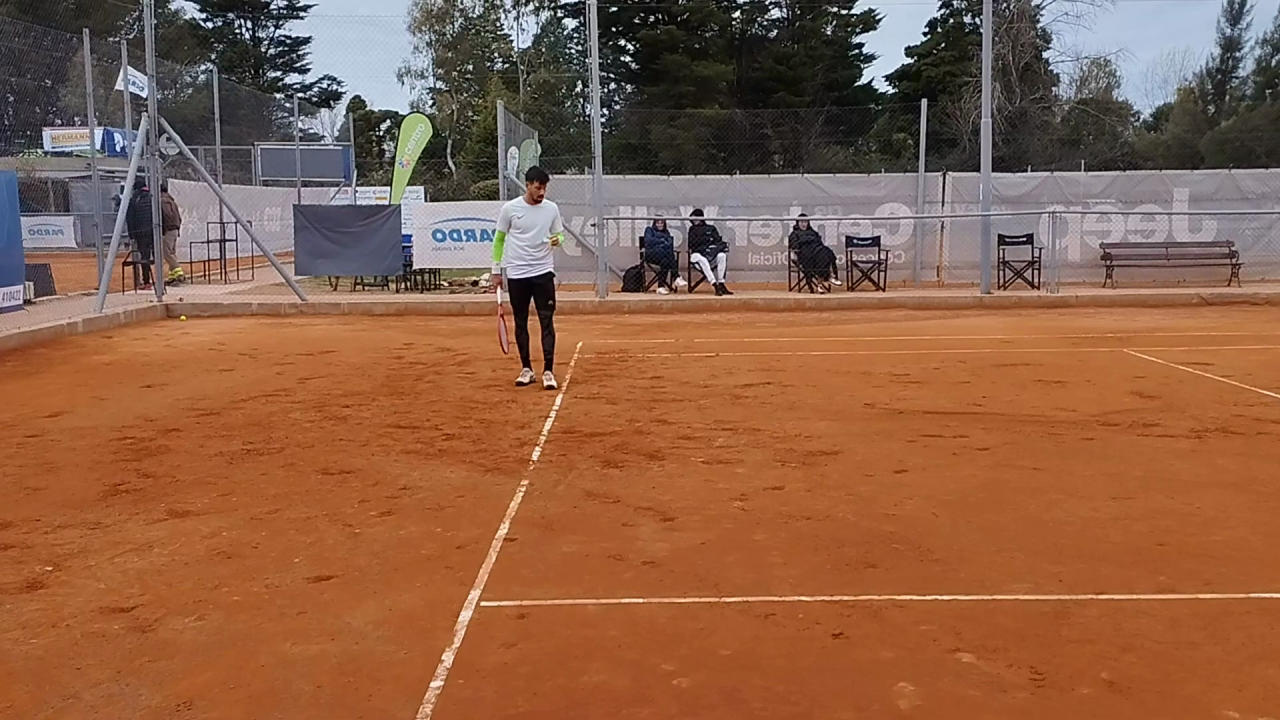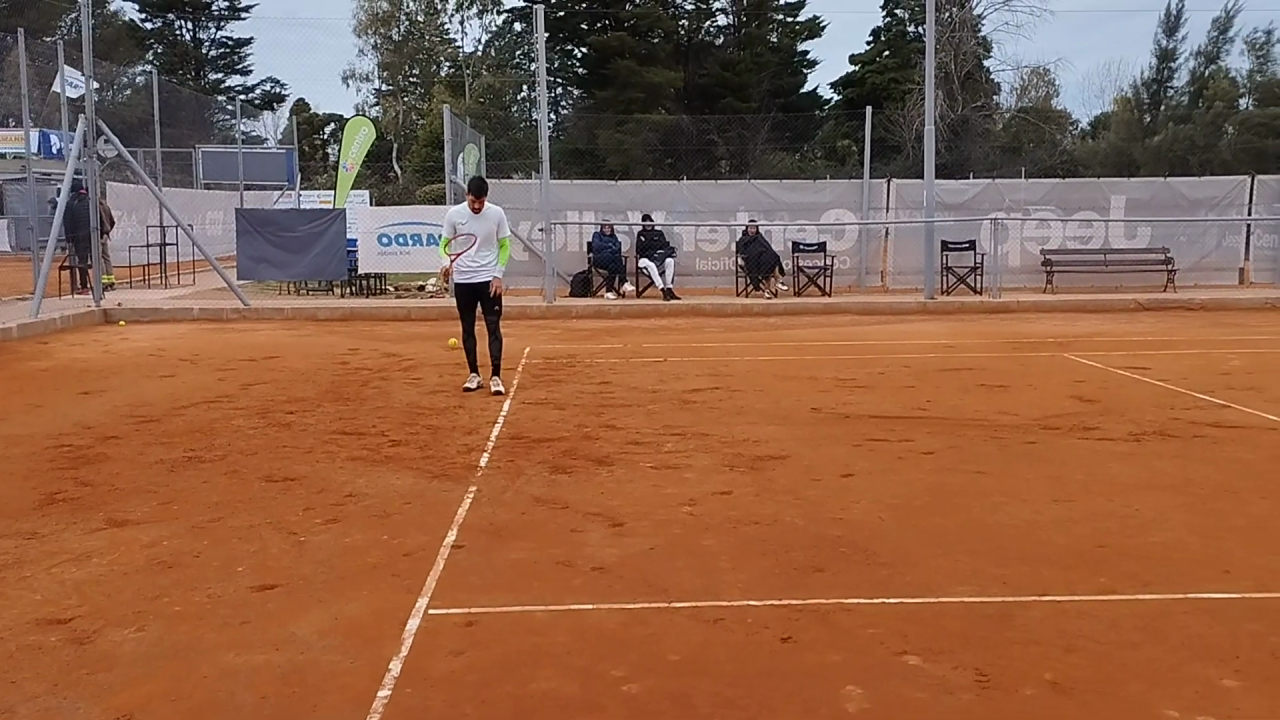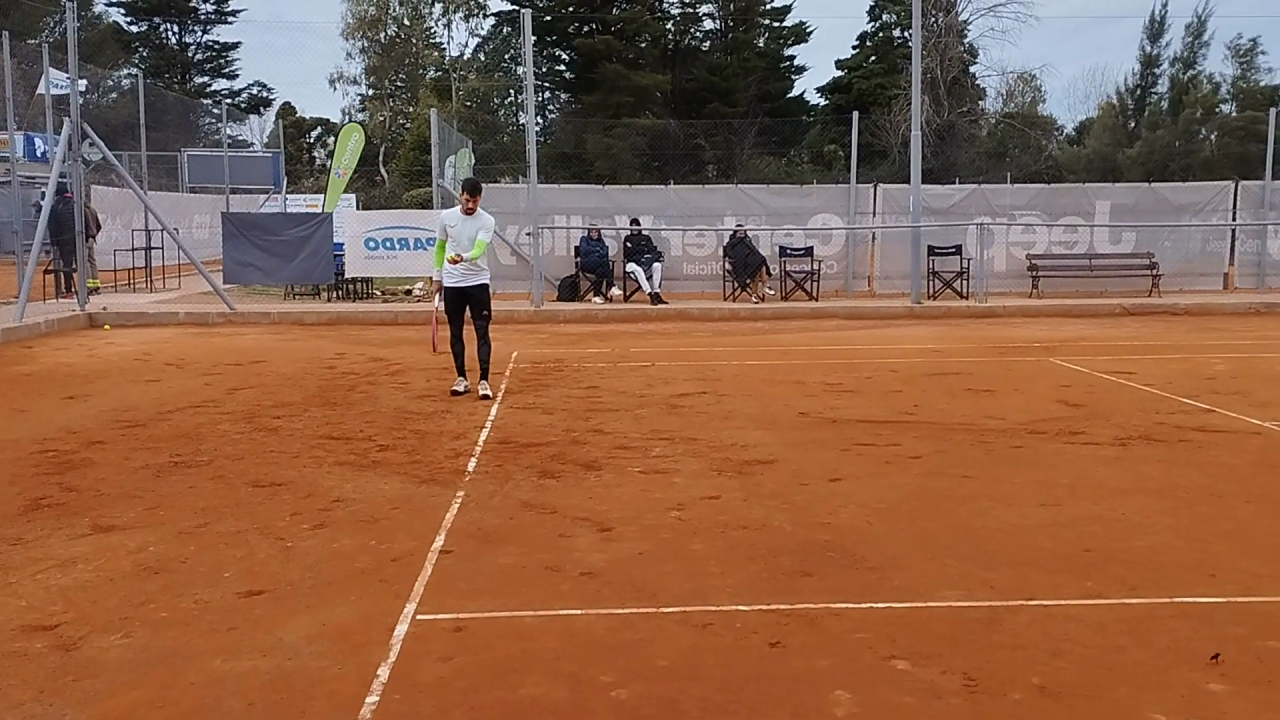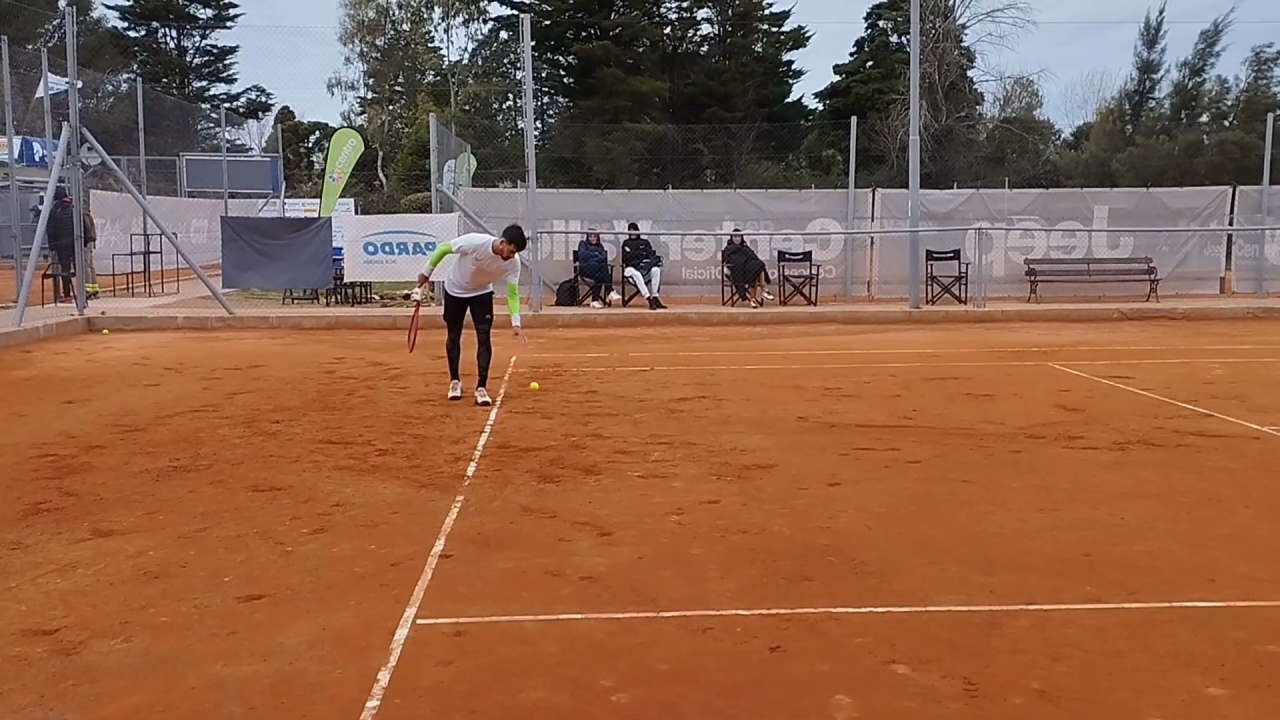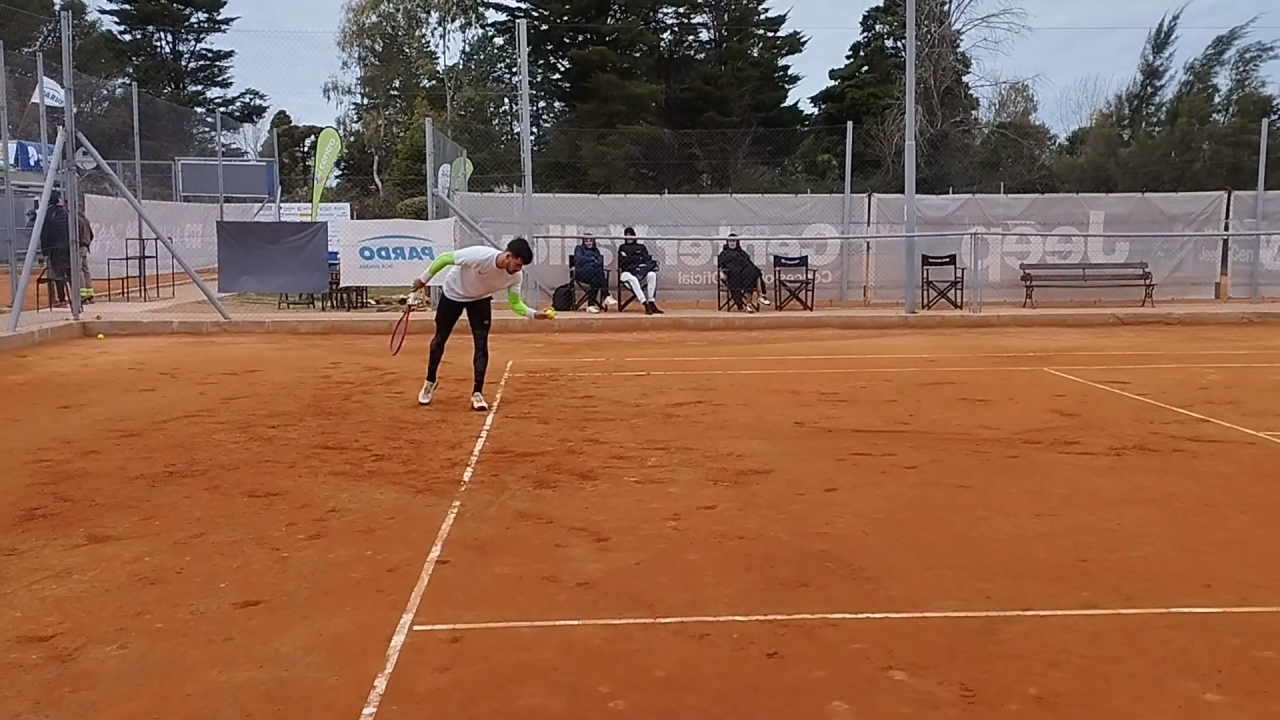
dt=1s
person 1, frame 1
left shoulder: (551, 208)
right shoulder: (510, 208)
left elbow: (559, 235)
right elbow: (499, 239)
left wrist: (557, 240)
right wrist: (496, 270)
left hip: (543, 273)
right hip: (516, 274)
left knee: (546, 321)
right knee: (520, 322)
left ankle: (548, 371)
right ankle: (526, 369)
person 1, frame 2
left shoulder: (497, 213)
right shoulder: (454, 214)
left elbow: (504, 246)
right elbow: (445, 244)
left wrist: (498, 275)
right wrist: (447, 262)
left hip: (489, 280)
right hip: (463, 280)
left knee: (493, 327)
right knee: (467, 328)
left ankle: (495, 376)
right ankle: (474, 374)
person 1, frame 3
left shoulder: (487, 221)
right shoulder: (446, 217)
left elbow: (479, 250)
right elbow: (440, 247)
left wrist: (463, 257)
right wrist: (437, 277)
left hip: (478, 283)
right hip: (452, 284)
left knee: (482, 332)
right knee: (455, 332)
left ankle: (484, 381)
right ankle: (461, 378)
person 1, frame 4
left shoulder: (513, 262)
right shoulder: (473, 242)
left elbow: (512, 293)
right elbow: (443, 248)
left wrist: (516, 323)
right wrist: (426, 273)
left hip: (482, 293)
right hip: (455, 290)
left knee: (484, 337)
right knee: (453, 337)
left ankle: (481, 388)
right ankle: (455, 381)
person 1, frame 5
left shoulder: (515, 275)
right shoulder: (478, 255)
left elbow: (515, 303)
right elbow: (444, 258)
left wrist: (533, 313)
right wrist: (423, 280)
left hip: (480, 299)
right hip: (453, 294)
left knee: (481, 343)
right knee: (440, 338)
left ankle: (477, 393)
right ankle: (430, 382)
